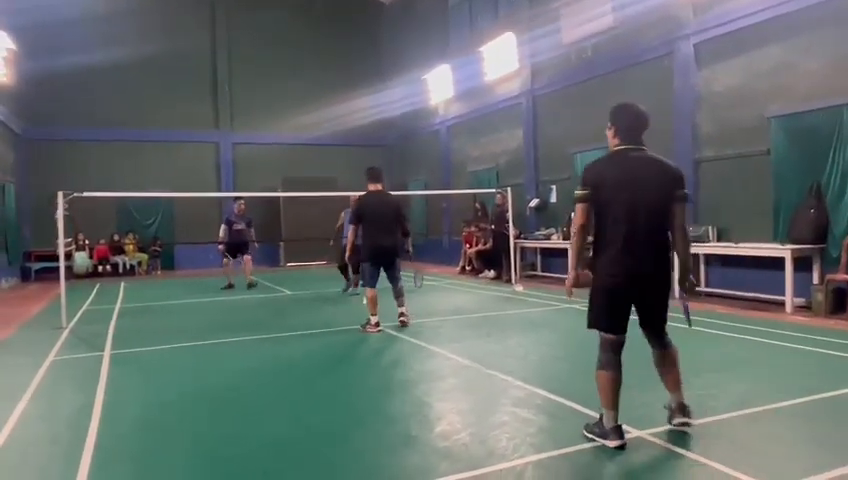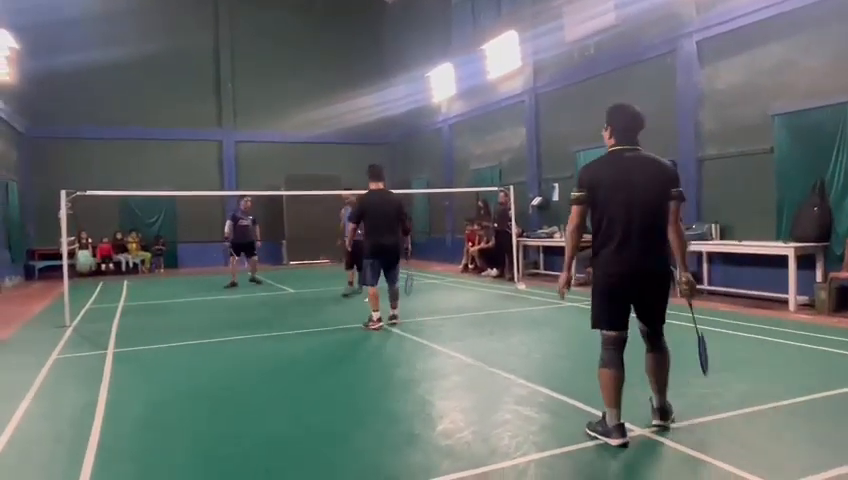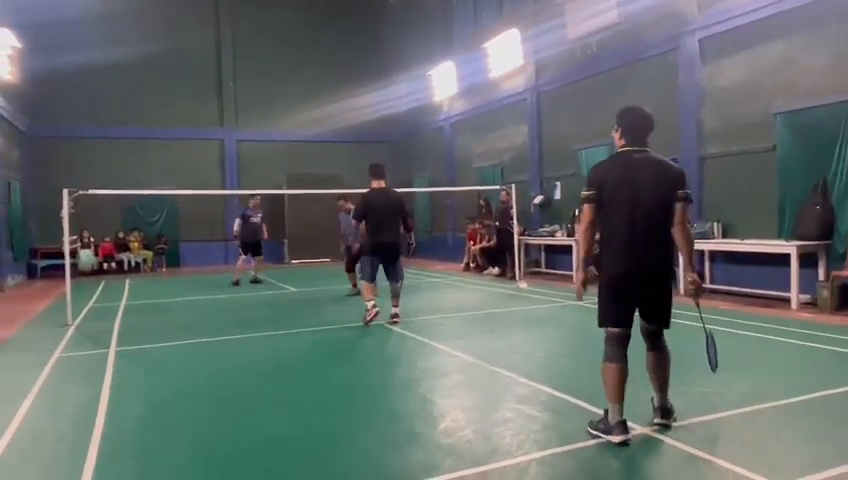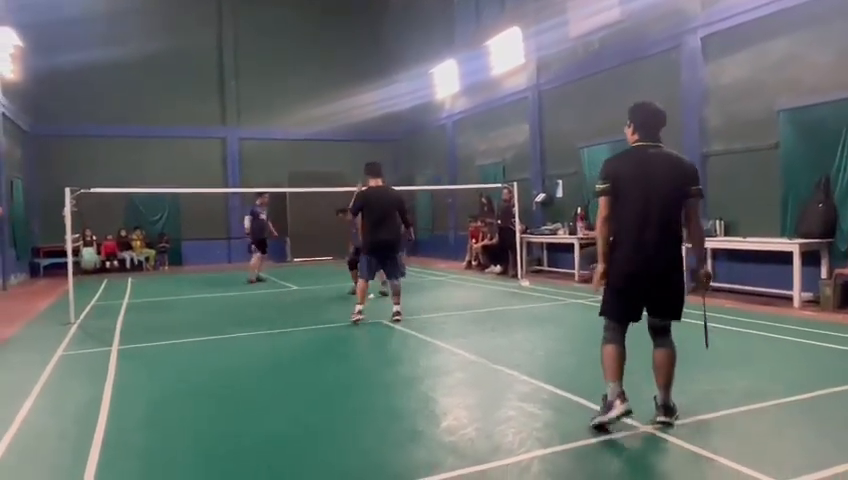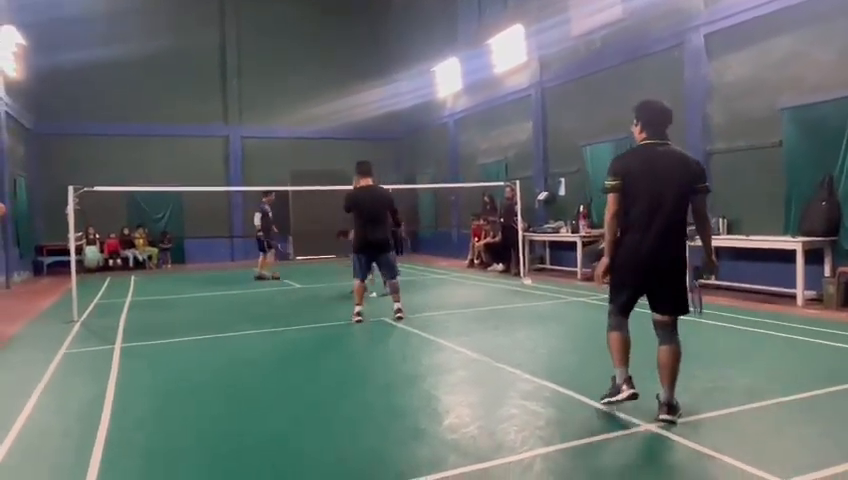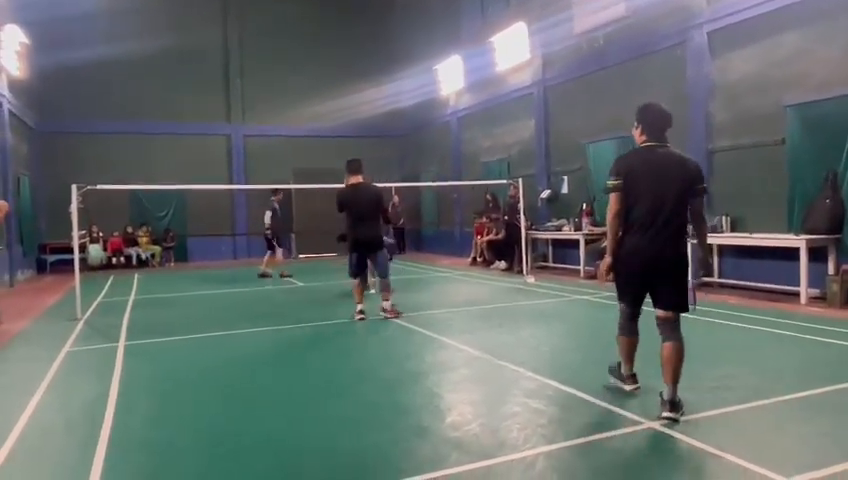
dt=0.2s
person 1, frame 1
left shoulder: (596, 171)
right shoulder: (669, 171)
left elbow: (580, 225)
right elbow: (678, 227)
left wrist: (574, 268)
right wrist: (685, 270)
left hip: (612, 271)
right hip: (655, 271)
left knee: (610, 346)
right knee: (659, 336)
left ankle: (610, 426)
right ankle: (678, 406)
person 1, frame 2
left shoulder: (591, 172)
right shoulder: (664, 170)
left elbow: (575, 226)
right elbow: (673, 225)
left wrist: (567, 269)
right wrist: (683, 269)
left hip: (610, 271)
right hip: (654, 270)
left knee: (612, 344)
right knee: (654, 337)
left ankle: (612, 425)
right ankle: (661, 407)
person 1, frame 3
left shoulder: (600, 172)
right shoulder: (672, 172)
left elbow: (587, 225)
right elbow: (679, 226)
left wrist: (581, 268)
right wrist: (690, 269)
left hip: (616, 269)
right hip: (657, 270)
left knee: (615, 342)
right knee: (655, 337)
left ankle: (615, 421)
right ankle: (662, 407)
person 1, frame 4
left shoulder: (614, 166)
right shoulder: (684, 168)
left elbow: (604, 218)
right elbow: (692, 221)
left wrist: (602, 261)
right wrist: (701, 263)
left hip: (625, 264)
right hip: (667, 265)
left knee: (613, 330)
right knee: (661, 332)
left ankle: (615, 397)
right ankle: (665, 405)
person 1, frame 5
left shoulder: (623, 163)
right shoulder: (691, 165)
left elbow: (613, 214)
right elbow: (701, 215)
left wrist: (607, 255)
right wrist: (708, 253)
left hip: (630, 257)
right hip: (671, 259)
left knee: (617, 315)
right knee: (667, 328)
left ankle: (622, 381)
right ankle: (667, 402)
person 1, frame 6
left shoulder: (624, 163)
right shoulder: (689, 167)
left elbow: (615, 213)
right elbow: (697, 215)
left wrist: (610, 253)
right wrist: (703, 251)
left hip: (632, 254)
right hip: (672, 256)
left knee: (629, 316)
right knee: (669, 324)
left ankle: (626, 374)
right ankle: (670, 399)
person 2, frame 1
left shoulder: (362, 201)
right shoulder: (394, 200)
left elbow: (353, 228)
right elbow: (403, 226)
left wrist: (349, 250)
right wrist: (408, 244)
left hip: (371, 249)
right hip: (392, 249)
left knee: (370, 286)
right knee: (396, 282)
left ankle: (373, 321)
right ankle: (403, 313)
person 2, frame 2
left shoulder: (364, 200)
right shoulder: (395, 199)
left elbow: (353, 225)
right elbow: (405, 224)
left wrist: (349, 241)
right wrist: (407, 243)
left hip: (373, 247)
right hip: (393, 247)
left knee: (371, 283)
right knee: (393, 282)
left ankle: (376, 317)
right ankle: (394, 314)
person 2, frame 3
left shoulder: (366, 197)
right shoulder: (397, 197)
left elbow: (356, 221)
right elbow: (406, 221)
right wrist: (411, 238)
left hip: (373, 245)
right hip: (393, 245)
left knee: (367, 279)
right knee: (395, 280)
left ankle: (371, 306)
right ankle: (395, 312)
person 2, frame 4
left shoulder: (363, 195)
right shoulder: (395, 194)
left elbow: (352, 213)
right elbow: (405, 217)
right wrist: (410, 233)
left hip: (371, 243)
right hip: (391, 243)
left knee: (363, 277)
right knee: (394, 277)
left ankle: (358, 309)
right ankle: (397, 310)
person 2, frame 5
left shoulder: (353, 195)
right shoulder: (384, 193)
left elbow: (347, 209)
right elbow: (395, 216)
right wrist: (400, 230)
left hip: (362, 243)
right hip: (382, 242)
left knee: (359, 278)
right knee: (391, 276)
left ankle: (357, 311)
right ankle: (398, 308)
person 2, frame 6
left shoulder: (343, 193)
right shoulder: (374, 190)
right elbow: (385, 214)
right wrist: (389, 225)
left hip: (355, 241)
right hip: (375, 239)
left knee: (358, 277)
right knee: (383, 274)
left ankle: (359, 309)
right ankle: (387, 306)
